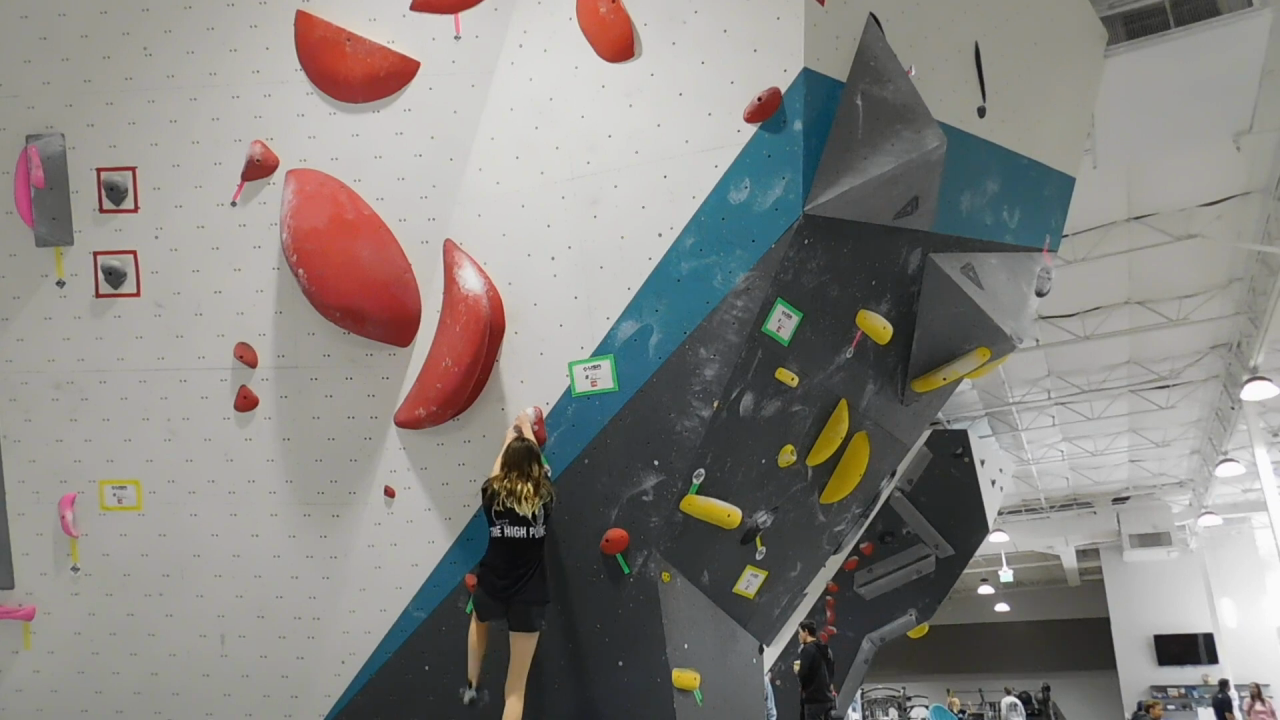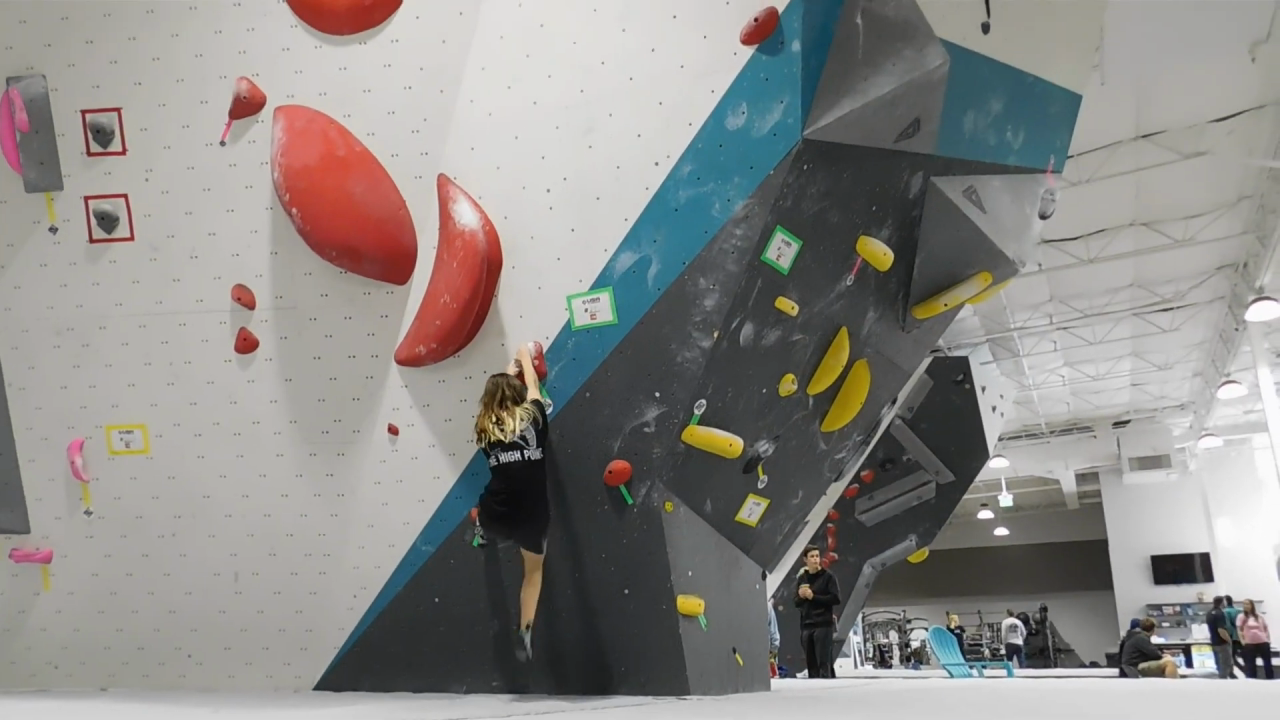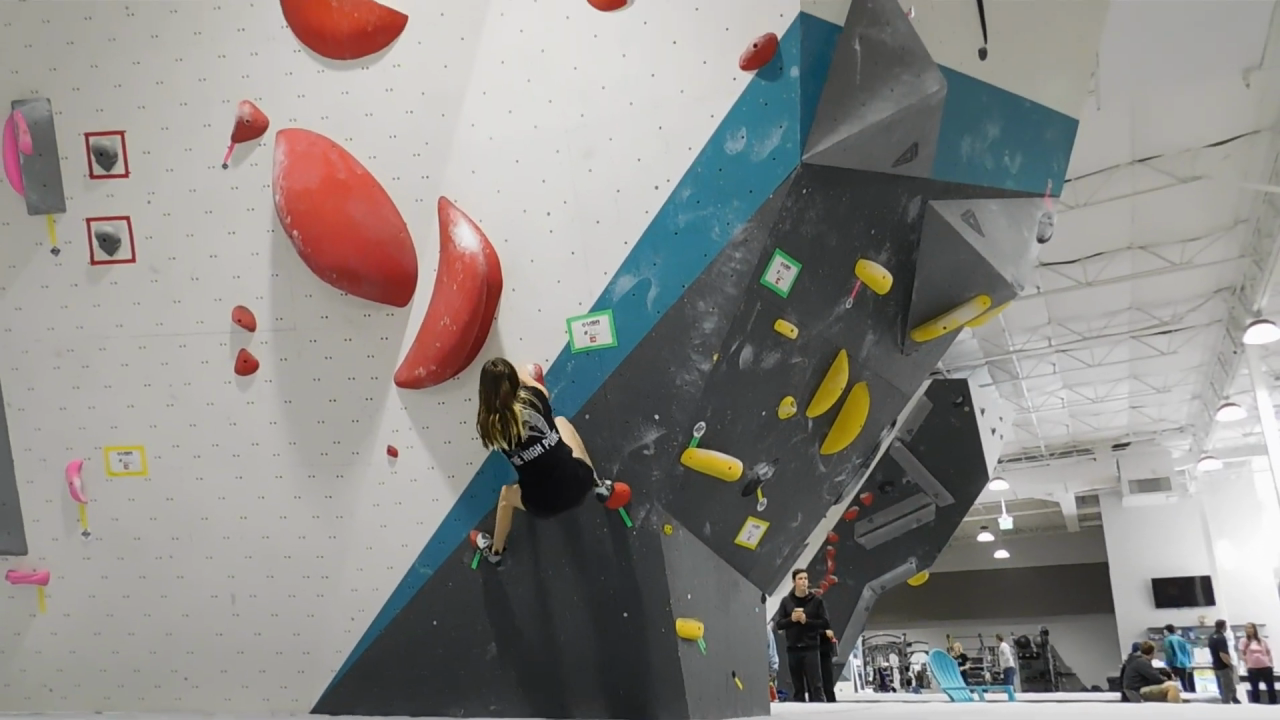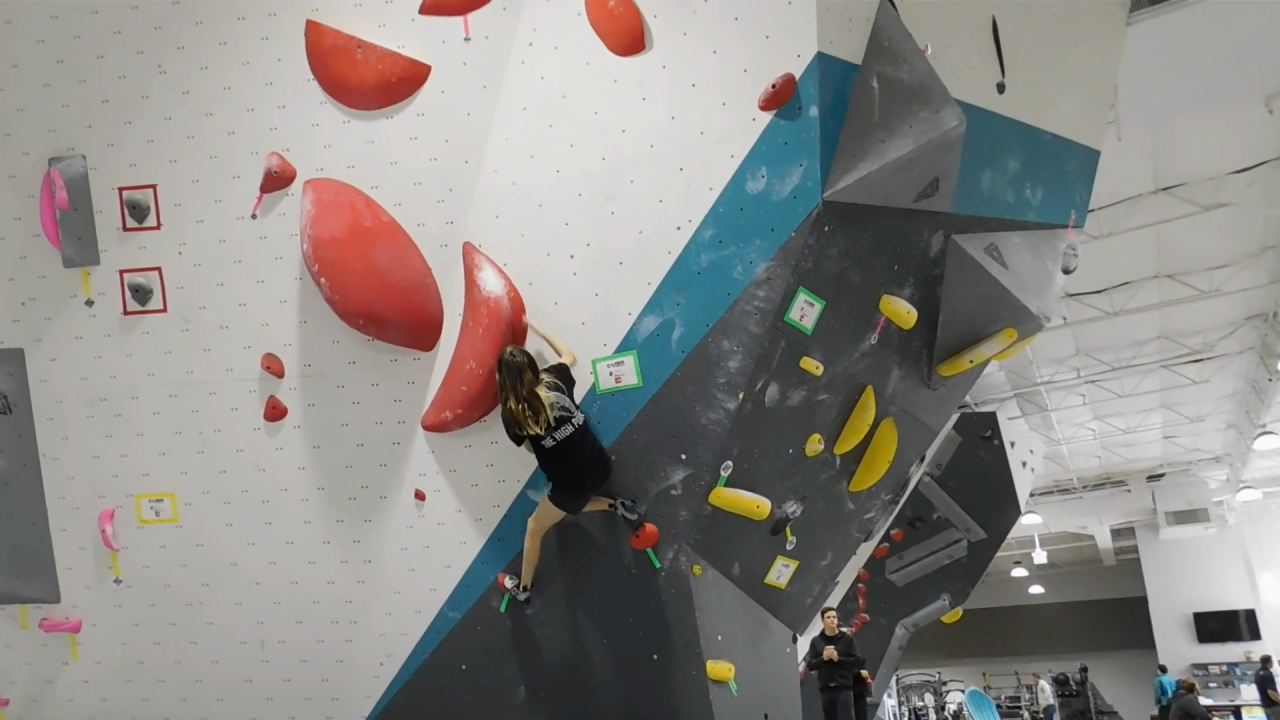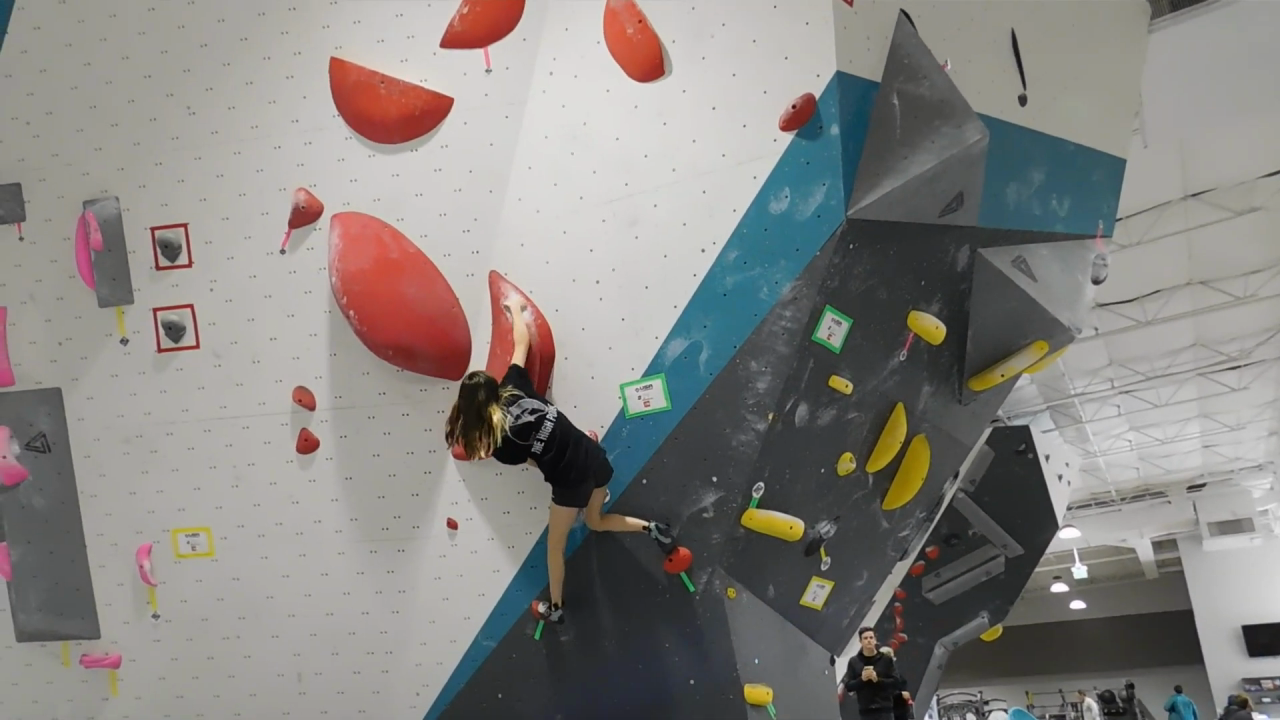
dt=1s
person 1, frame 1
left shoulder: (492, 492)
right shoulder: (544, 492)
left elbow: (498, 469)
right elbow: (534, 459)
left wrist: (510, 438)
right wrist: (527, 430)
left hip: (491, 591)
right hip: (530, 599)
left knee: (480, 623)
right knee: (516, 686)
left ankle: (472, 686)
person 1, frame 2
left shoulder: (485, 427)
right shoulder: (533, 416)
left elbow: (497, 390)
right elbow: (533, 387)
left wrist: (509, 373)
right wrist: (525, 359)
left hip: (494, 519)
right hip: (532, 518)
right knee: (534, 571)
left ankle: (483, 533)
right ankle: (525, 631)
person 1, frame 3
left shoulder: (489, 424)
right shoulder: (531, 397)
right wrist: (525, 377)
left hip: (544, 504)
right hip: (579, 482)
left knee: (506, 494)
right knee: (561, 422)
left ankle: (495, 551)
right ankle: (598, 485)
person 1, frame 4
left shoulder: (511, 414)
right shoulder: (553, 378)
left elbow: (530, 448)
right elbow: (569, 355)
right wrist: (537, 330)
left hip: (572, 485)
right hip: (601, 468)
left knee: (534, 528)
right knee: (571, 502)
left ankle: (522, 588)
right ankle: (618, 506)
person 1, frame 5
left shoulder: (497, 441)
right shoulder: (516, 387)
left elbow: (533, 462)
right elbow: (522, 343)
right wrist: (516, 309)
left hip: (570, 482)
right hip: (595, 458)
left knee: (555, 546)
right knee: (595, 522)
left ankle: (554, 607)
right ankle: (651, 528)
